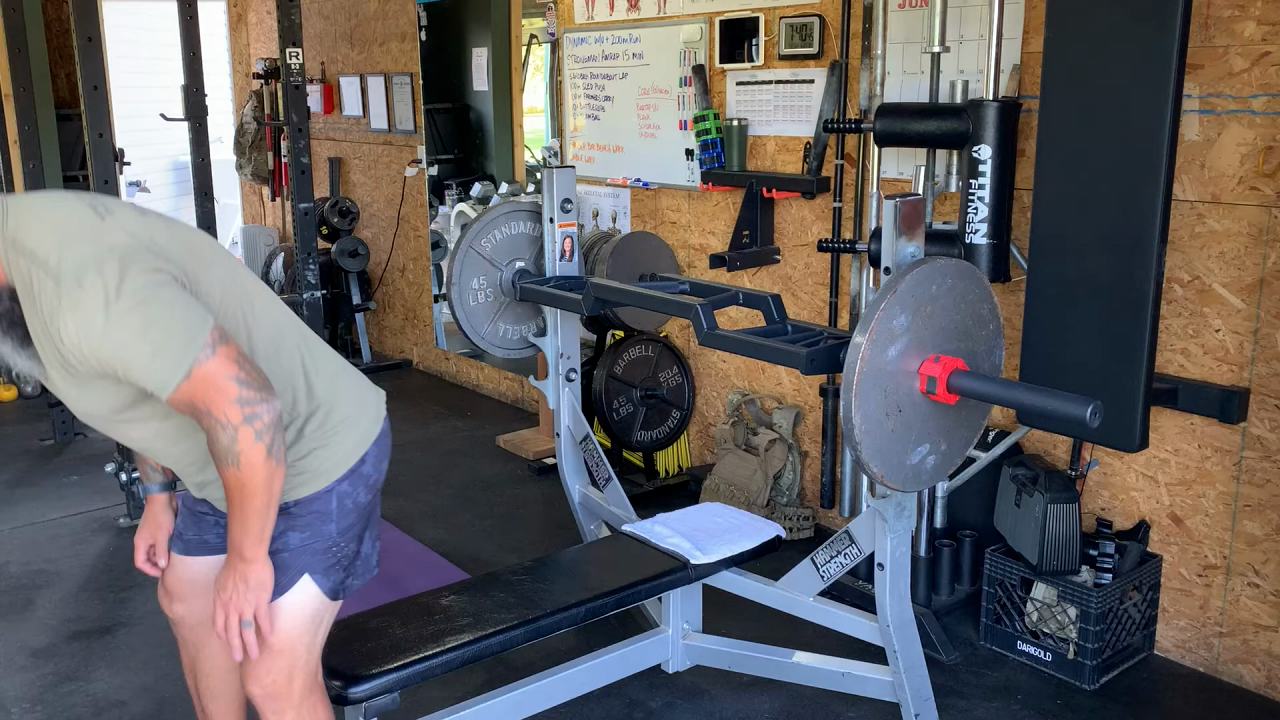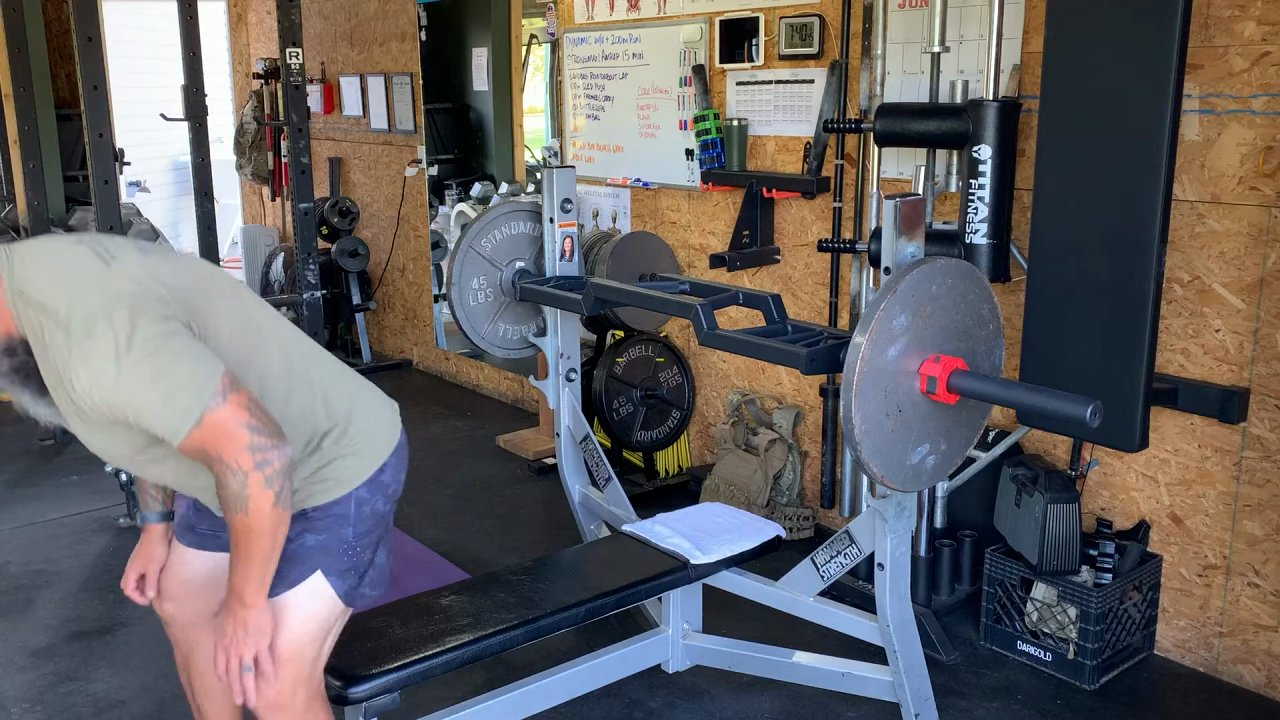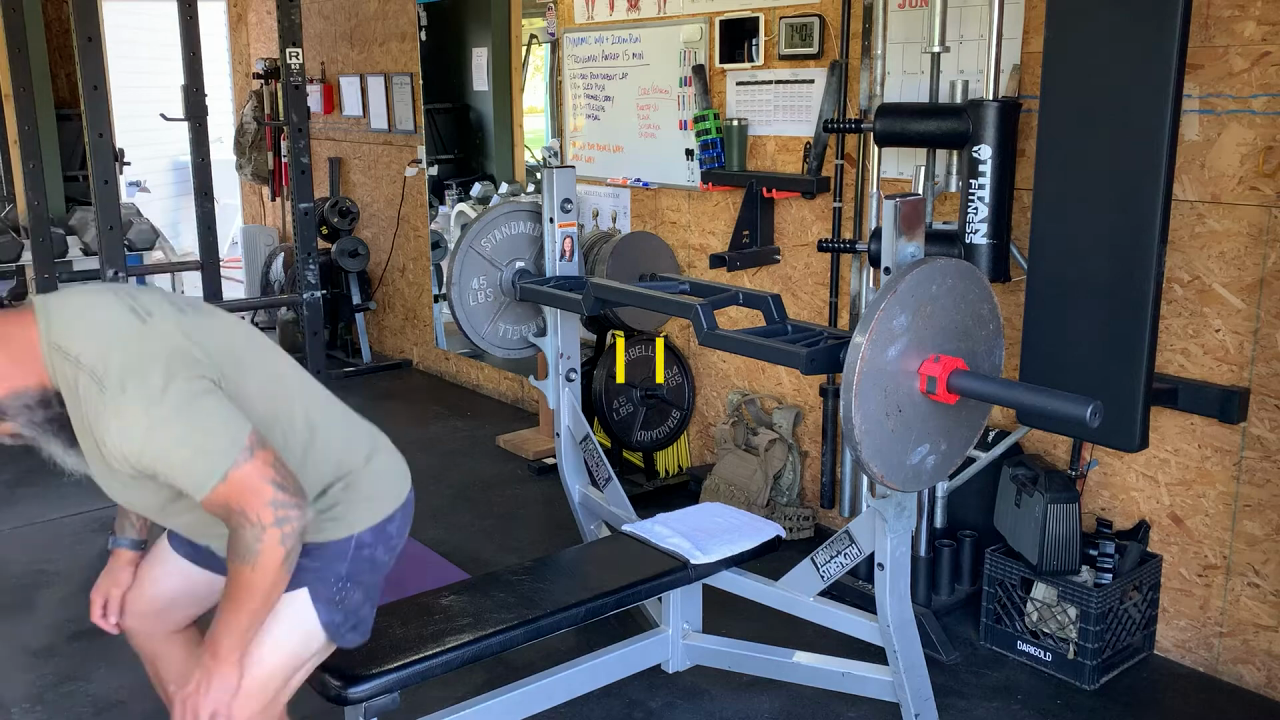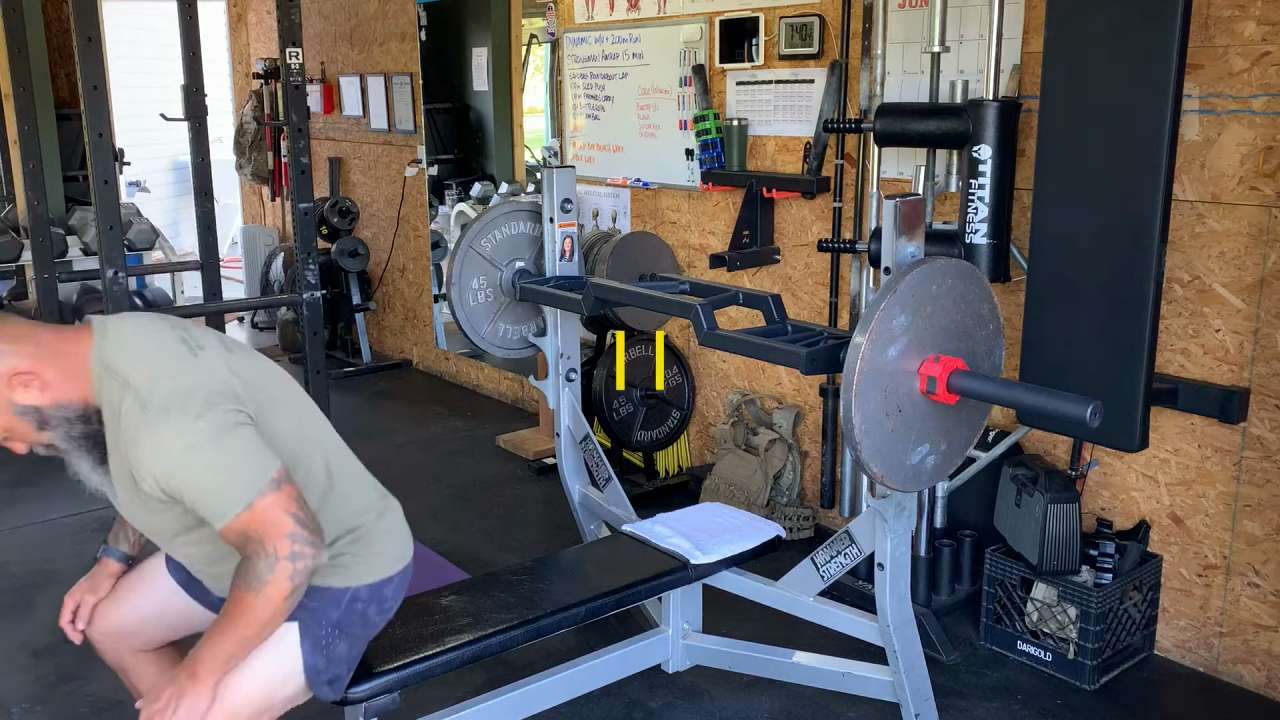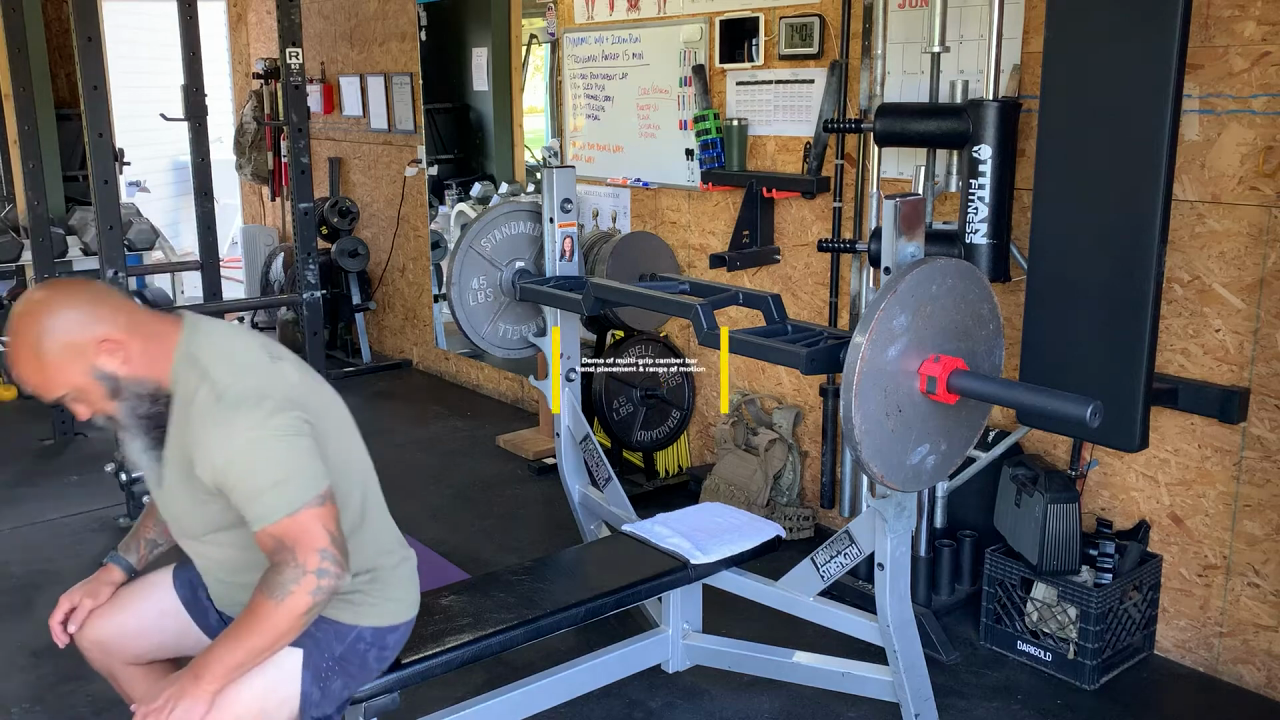
dt=0.2s
person 1, frame 1
left shoulder: (82, 281)
left elbow: (246, 409)
left wrist: (245, 560)
right wrist: (158, 496)
left hip: (318, 456)
right knee: (188, 603)
person 1, frame 2
left shoulder: (91, 334)
left elbow: (257, 457)
left wrist: (245, 604)
right wrist: (155, 525)
left hip: (339, 467)
right knee: (180, 602)
person 1, frame 3
left shoulder: (123, 389)
right shoulder: (70, 322)
left elbow: (274, 517)
left wrist: (219, 657)
right wrist: (124, 551)
left hip: (343, 516)
right knee: (139, 610)
person 1, frame 4
left shoulder: (167, 416)
right shoulder: (119, 351)
left elbow: (289, 552)
left wrist: (197, 676)
right wrist: (111, 562)
left hip: (343, 574)
right knee: (108, 622)
person 1, frame 5
left shoulder: (236, 409)
right shoulder: (188, 359)
left elbow: (313, 569)
right elbow: (183, 488)
left wrist: (198, 682)
right wrist: (116, 570)
left hip: (344, 615)
right knee: (99, 630)
